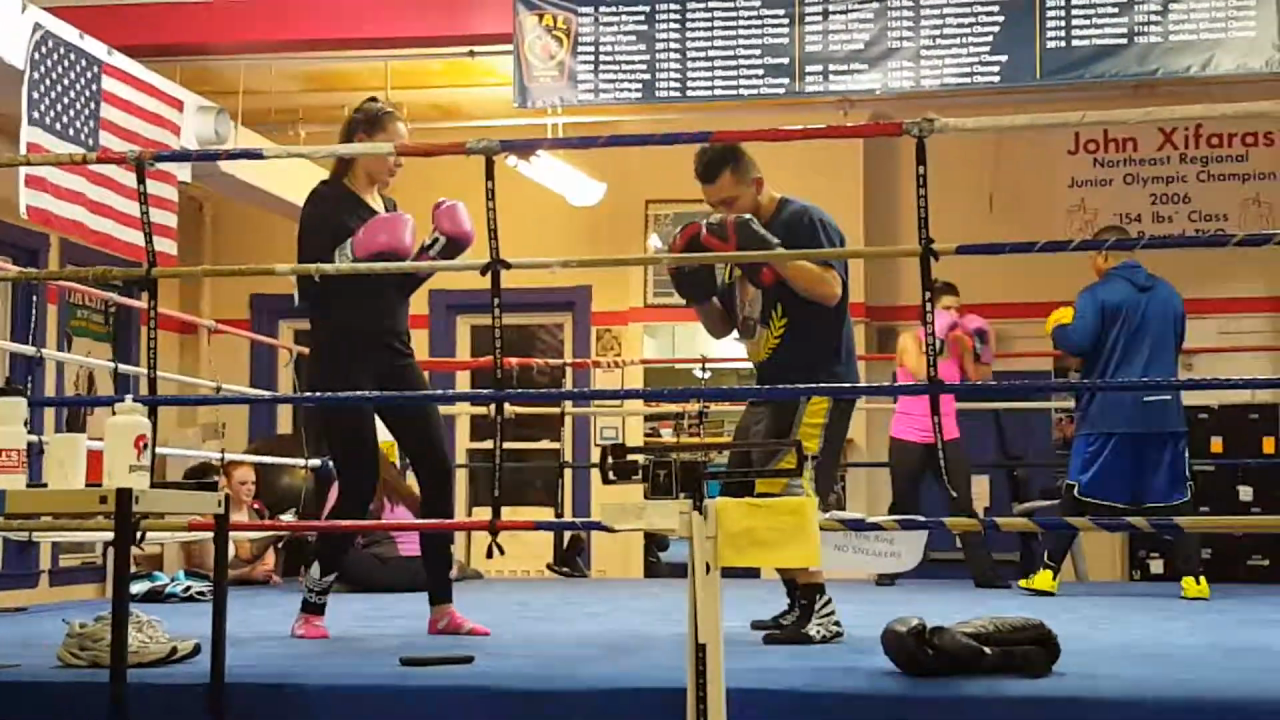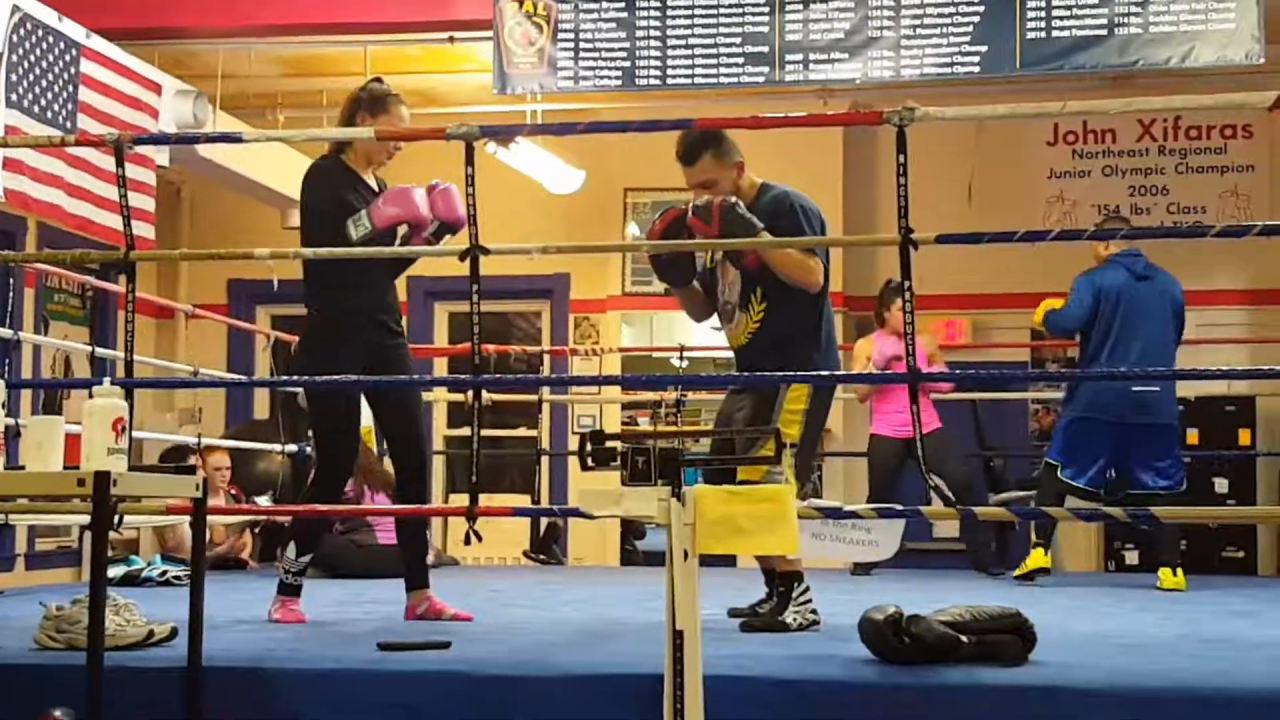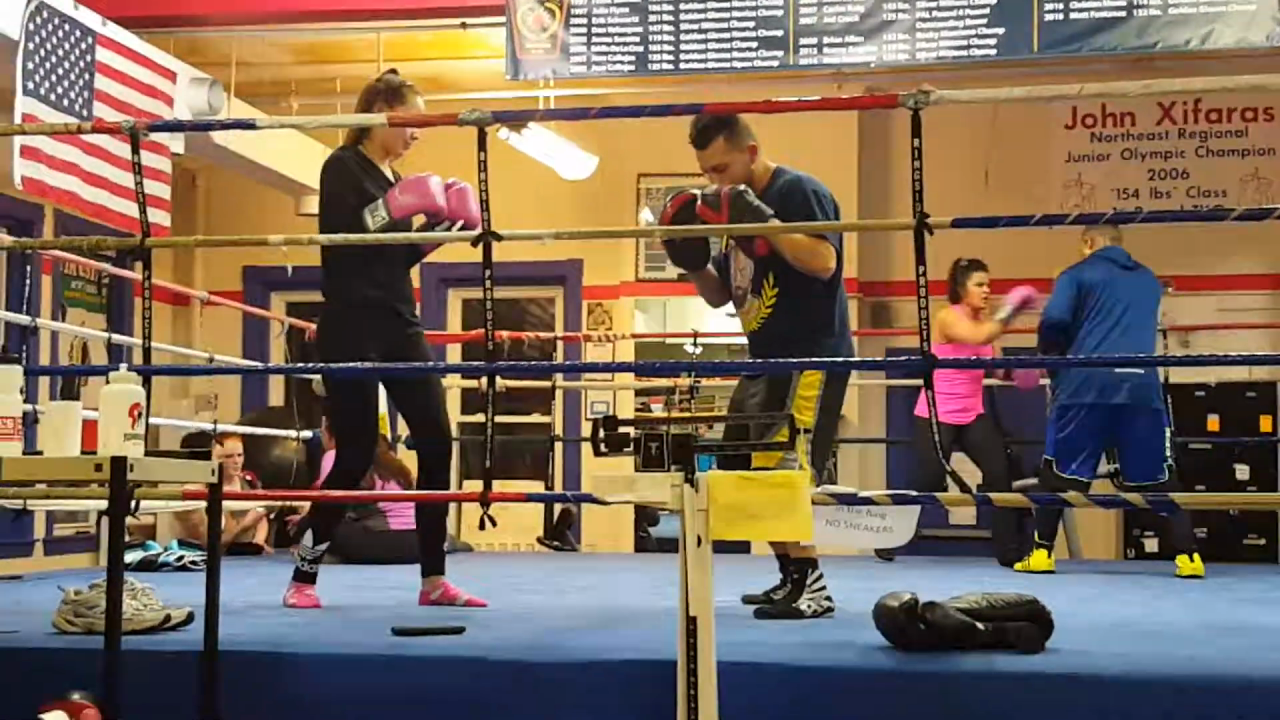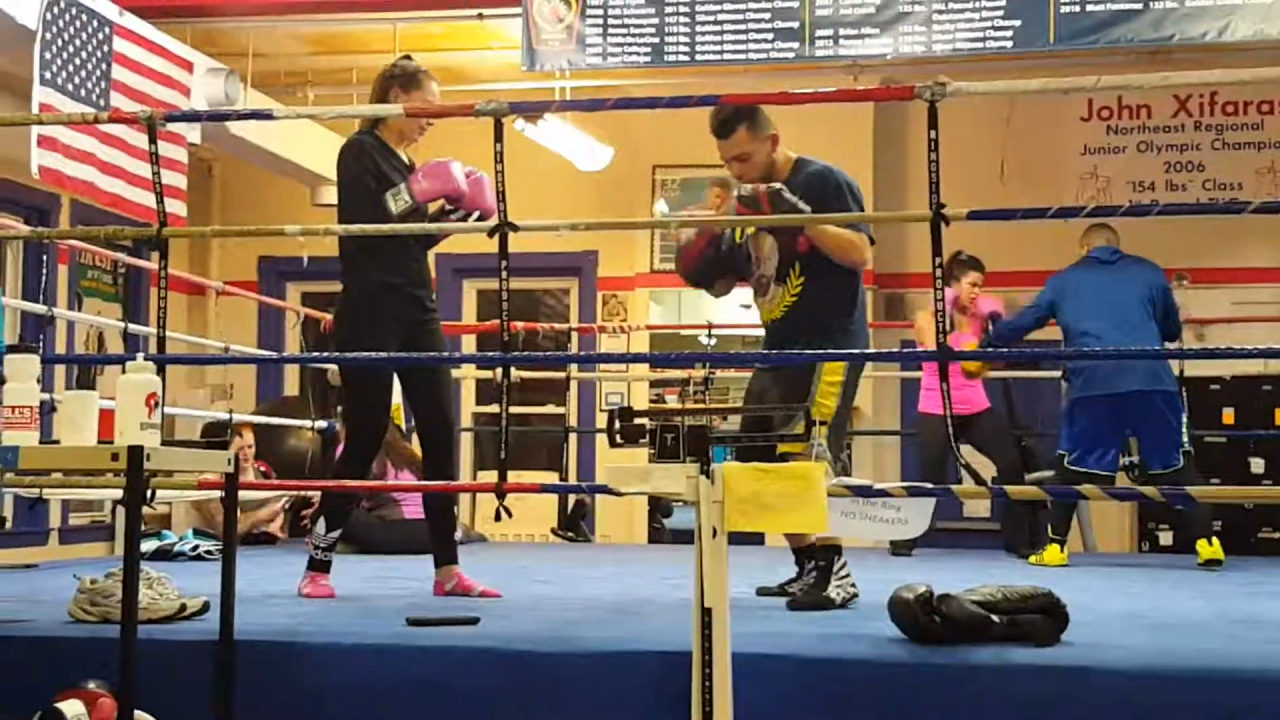
dt=0.4s
person 1, frame 1
left shoulder: (388, 206)
right shoulder: (326, 201)
right elbow: (309, 287)
left wrist: (438, 252)
right wrist: (354, 251)
left hip: (394, 358)
right hip: (342, 362)
left knee: (438, 472)
right knee: (359, 485)
left ankle: (442, 609)
right ankle: (311, 608)
person 1, frame 2
left shoulder: (379, 184)
right shoulder: (325, 176)
right elbow: (317, 255)
left wrist: (426, 235)
right wrist: (374, 219)
left hip: (384, 335)
right hip: (333, 339)
left knee: (414, 458)
right knee: (335, 465)
left ankle: (419, 595)
right ankle: (287, 591)
person 1, frame 3
left shoulder: (394, 176)
right shoulder: (343, 167)
right elbow: (336, 245)
left wrist: (438, 231)
right wrist: (392, 209)
left hip: (399, 325)
right hip: (351, 329)
left knee: (437, 442)
right knee: (356, 455)
left ankle: (434, 580)
right ankle: (303, 578)
person 1, frame 4
left shoulder: (406, 161)
right shoulder: (360, 151)
right elbow: (358, 228)
left wrist: (453, 215)
right wrist: (414, 193)
left hip: (417, 312)
right hip: (370, 315)
left knee: (441, 434)
right knee: (365, 438)
left ankle: (447, 571)
right ankle: (317, 567)
person 2, frame 1
left shoulder: (804, 221)
right shoulder: (738, 243)
left elbow: (830, 290)
right elbow: (721, 327)
left wrist: (768, 250)
right wrist: (696, 290)
left hip: (817, 383)
right hip: (772, 387)
left knee: (782, 491)
right knee: (744, 500)
left ankle: (820, 610)
right ankle: (799, 603)
person 2, frame 2
left shoulder: (785, 206)
right shoulder: (719, 226)
left elbow: (813, 276)
right elbow: (701, 310)
left wrist: (751, 231)
right wrist: (677, 274)
left hip: (798, 370)
right hip: (753, 374)
left knee: (765, 479)
right knee: (726, 486)
left ankle: (797, 598)
right ankle: (777, 591)
person 2, frame 3
left shoulder: (798, 191)
right shoulder: (735, 208)
left elbow: (824, 262)
right elbow: (720, 295)
left wrist: (762, 219)
right wrist: (691, 259)
left hip: (810, 356)
right hip: (766, 359)
left knee: (782, 466)
right knee: (742, 472)
left ankle: (813, 585)
right ankle: (791, 578)
person 2, frame 4
left shoulder: (823, 181)
right shoulder: (749, 204)
left elbow: (859, 253)
right elbow: (724, 280)
left wrist: (800, 218)
right wrist: (703, 265)
left hip: (827, 344)
right hip: (778, 349)
left knee: (803, 453)
right knee: (759, 464)
left ankle: (834, 572)
right ankle: (807, 567)
person 3, frame 1
left shoulder: (1097, 295)
right shoulder: (1170, 295)
left elbow: (1076, 344)
left wrist: (1058, 328)
left hip: (1108, 413)
right hip: (1162, 411)
left knee: (1077, 496)
right knee: (1174, 499)
left ankle: (1047, 574)
right ankle: (1193, 579)
person 3, frame 2
left shoulder: (1094, 280)
right shoulder: (1170, 285)
left elbow: (1069, 324)
left wrist: (1047, 314)
left hip: (1095, 399)
right hip: (1155, 402)
left knee: (1056, 475)
right knee: (1159, 489)
left ankle: (1039, 552)
right ankle: (1170, 570)
person 3, frame 3
left shoulder: (1077, 275)
right shoulder: (1149, 281)
left elbow: (1054, 322)
left wrist: (1050, 351)
left hip: (1084, 387)
right hip: (1141, 386)
left knee: (1057, 473)
right knee: (1159, 478)
left ankle: (1041, 553)
right ankle: (1187, 556)
person 3, frame 4
left shoulder: (1065, 280)
right shoulder: (1150, 273)
left elbow: (1025, 320)
right elbow: (1172, 330)
left wrist: (986, 345)
left hip: (1093, 382)
right hip: (1152, 377)
left knee: (1074, 468)
right knee: (1176, 465)
left ankle: (1055, 547)
right ankle: (1206, 543)
person 4, frame 1
left shoulder: (960, 342)
right shoulder: (909, 339)
left elbow: (980, 380)
right elbow: (923, 374)
left wrist: (982, 343)
right wrist: (938, 338)
left hip: (947, 437)
right hip: (908, 437)
left knee: (962, 505)
right knee: (904, 506)
left ankle: (984, 572)
right ankle: (888, 569)
person 4, frame 2
left shoulder: (925, 343)
right shoulder: (866, 346)
left elbow: (946, 381)
right elbow: (861, 393)
left wrist: (941, 384)
right wrist: (879, 363)
left hip: (928, 429)
right hip: (886, 434)
left knee: (965, 483)
right knee: (880, 499)
left ankle: (983, 556)
right ankle: (864, 559)
person 4, frame 3
left shoulder: (984, 321)
right shoulder: (949, 318)
left elbow: (997, 368)
right elbow: (977, 338)
left wrist: (1015, 372)
right wrist: (1010, 310)
left hip: (973, 416)
right hip: (934, 417)
left knee: (1000, 477)
right knee: (928, 486)
left ankle: (1010, 550)
person 4, frame 4
left shoulder: (978, 316)
right shoulder: (927, 318)
right wrist: (946, 315)
left hip: (976, 408)
right hip: (937, 411)
left knee: (1011, 464)
right knee: (931, 480)
left ankle: (1018, 539)
right ankle: (904, 538)
